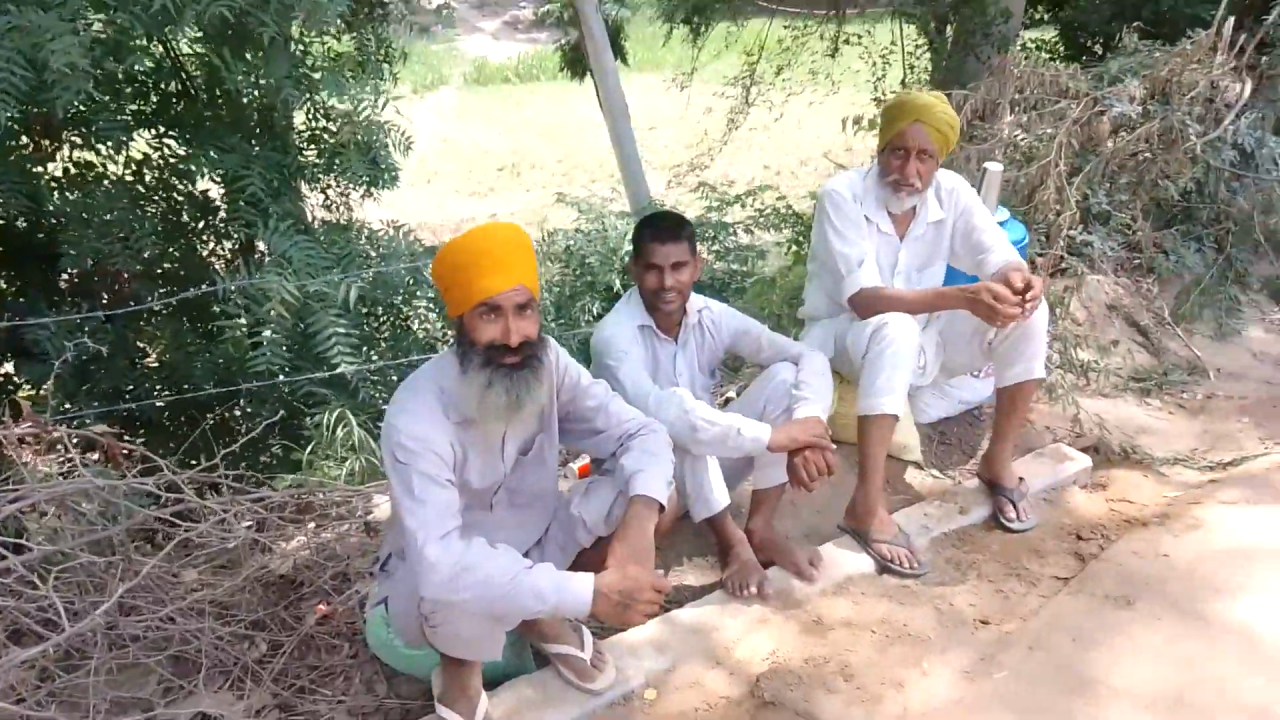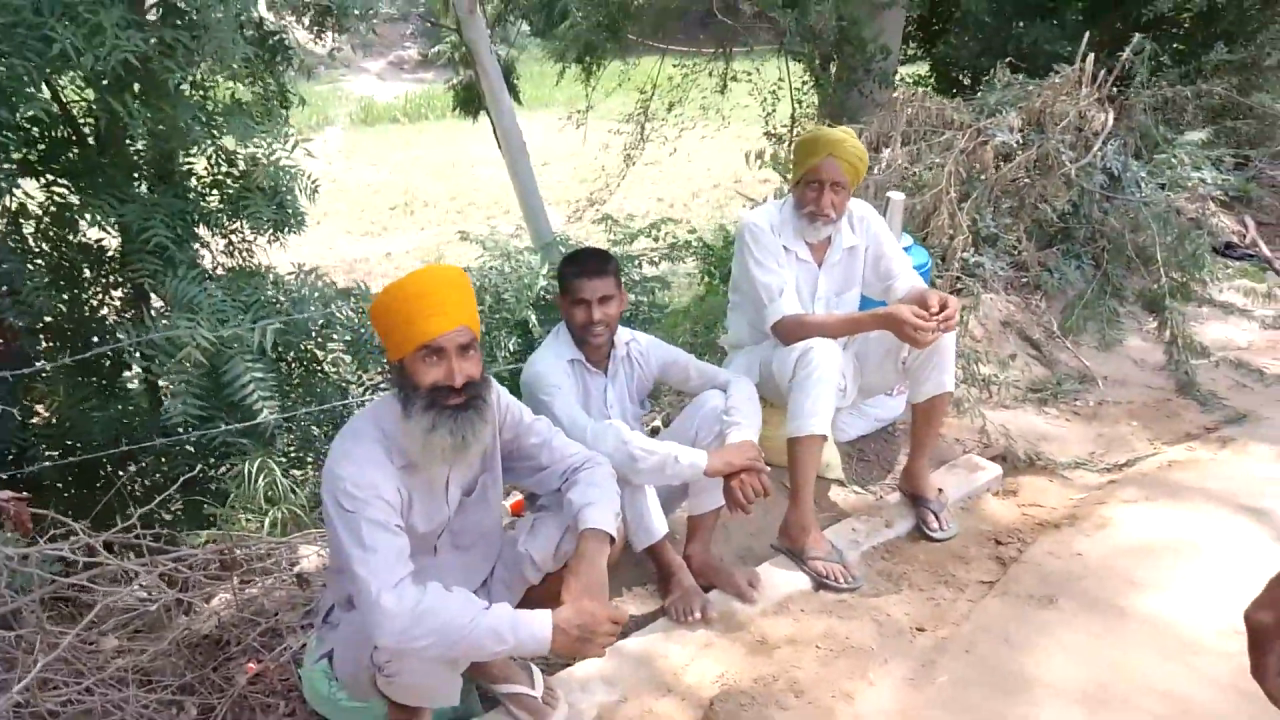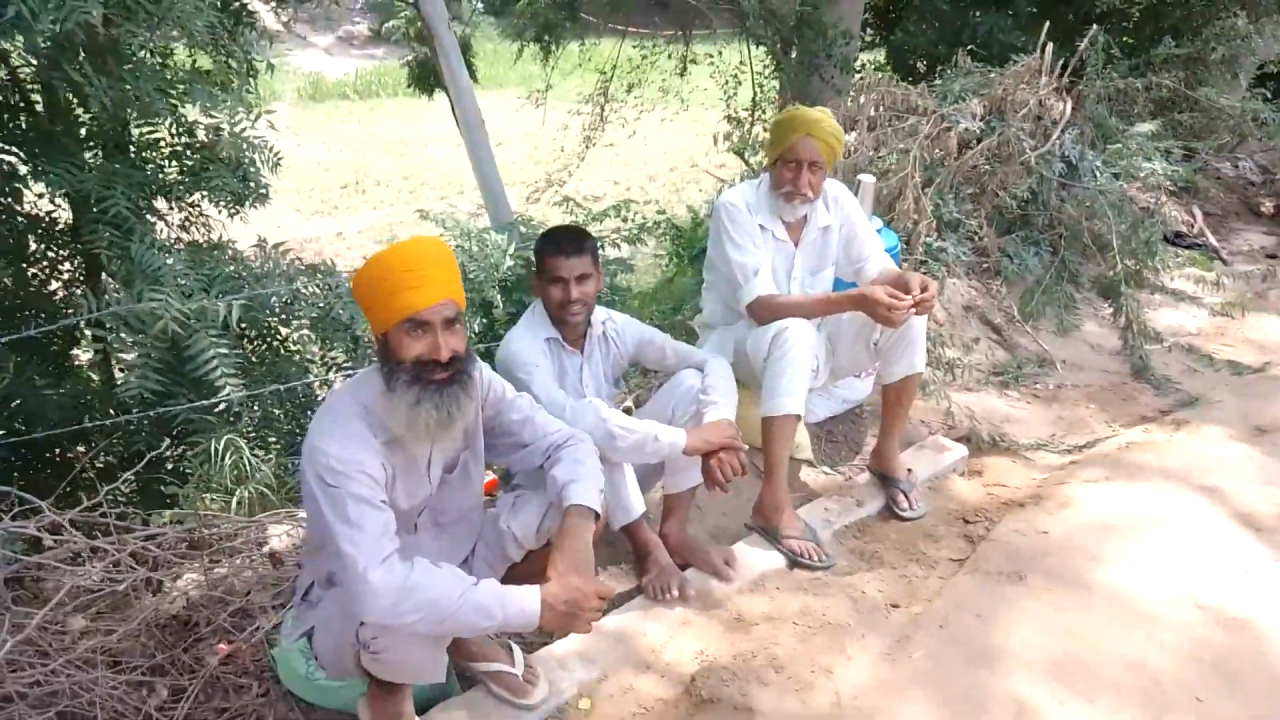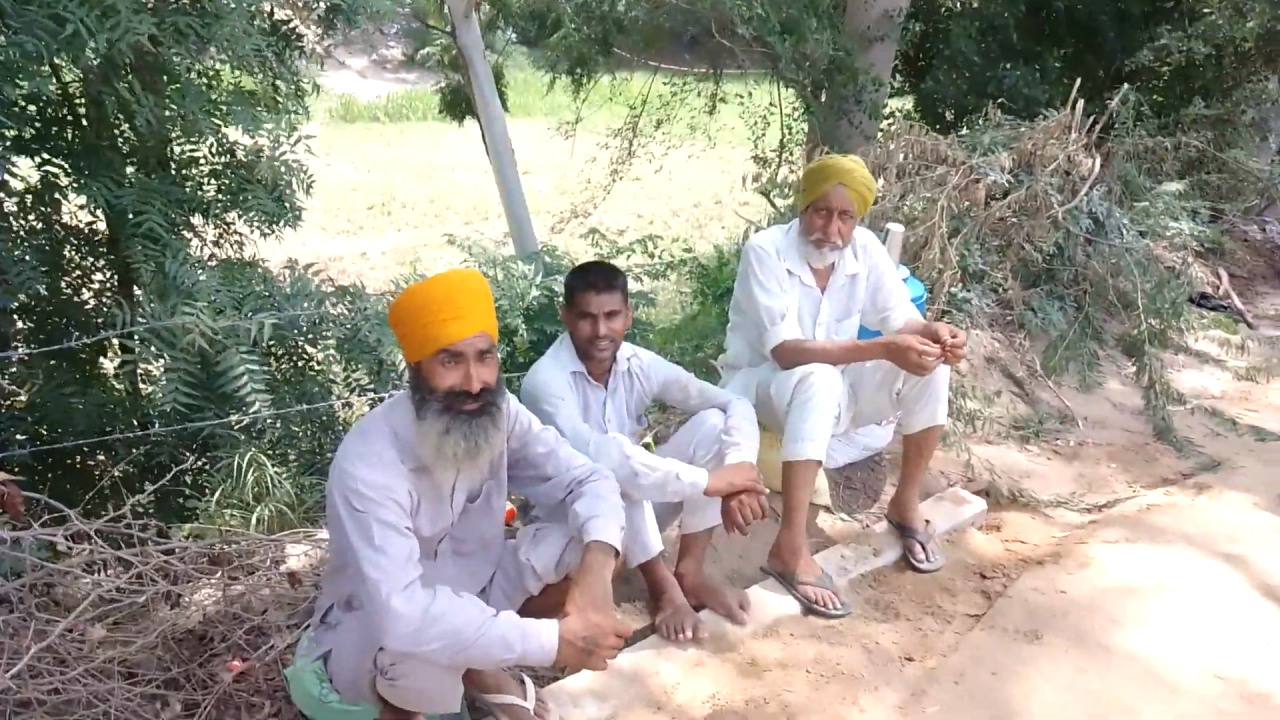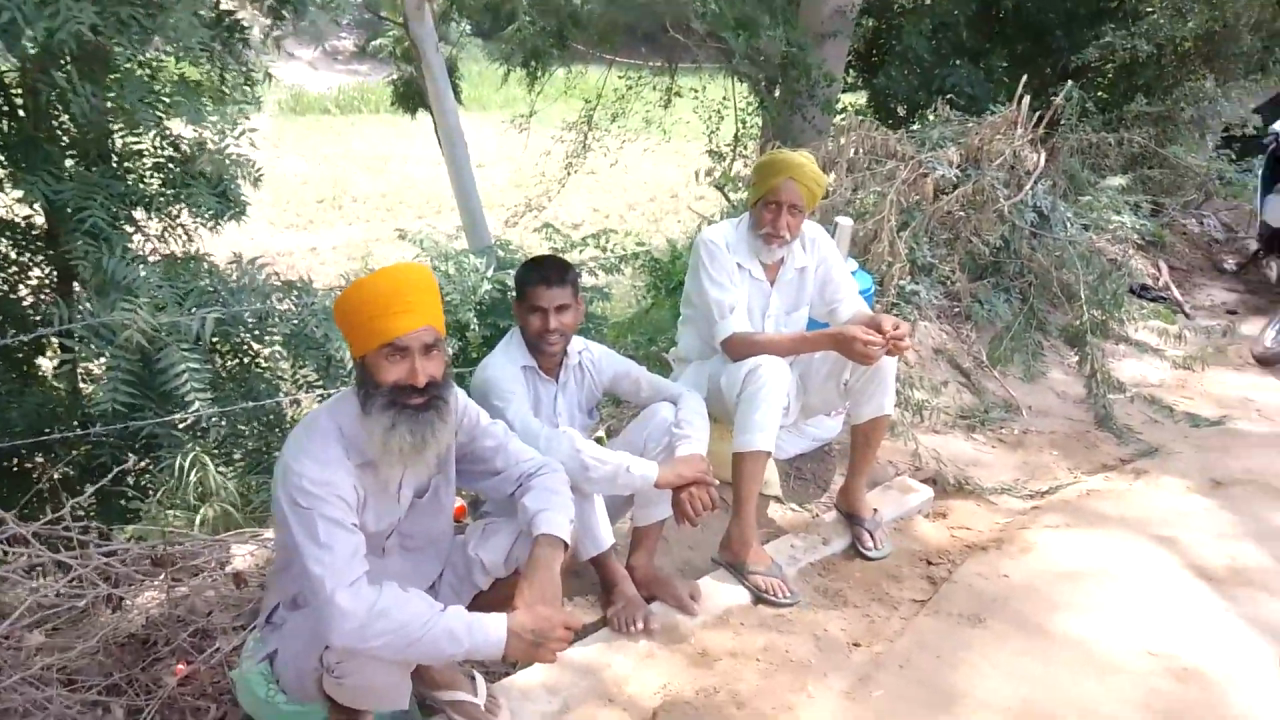
dt=0.4s
person 1, frame 1
left shoulder: (546, 361)
right shoulder: (418, 414)
left elbow: (643, 433)
right elbow: (440, 566)
left wrist: (640, 520)
right wrist: (589, 593)
left hip: (531, 546)
right hip: (430, 583)
left knee: (653, 495)
right knee: (464, 597)
left ankle: (542, 615)
right ankle: (460, 662)
person 1, frame 2
left shoulder: (487, 402)
right shoulder: (359, 460)
left elbow: (585, 467)
right elbow: (393, 614)
left wrist: (592, 552)
right wrist: (547, 630)
left hip: (475, 588)
right hip: (374, 629)
left knee: (589, 523)
right knee: (416, 640)
left ankle: (487, 656)
person 1, frame 3
left shoulder: (469, 380)
right shoulder: (342, 436)
left elbow: (567, 445)
right elbow: (380, 589)
left wrist: (577, 529)
right wrist: (536, 605)
left hip: (454, 564)
right hip: (354, 606)
left knee: (567, 502)
right knee: (406, 619)
left ankle: (465, 636)
person 1, frame 4
left shoulder: (497, 413)
right shoulder: (369, 461)
left elbow: (590, 480)
right elbow: (401, 616)
left wrist: (596, 564)
right wrist: (554, 641)
left hip: (470, 594)
right hip: (370, 631)
left knee: (589, 539)
right knee: (420, 643)
left ankle: (478, 667)
person 1, frame 5
left shoulder: (445, 408)
right shoulder: (315, 458)
left elbow: (540, 474)
right elbow: (348, 614)
left wrist: (545, 559)
right wrist: (502, 634)
left hip: (420, 593)
right hip: (319, 629)
left knee: (541, 536)
right knee: (367, 643)
left ankle: (429, 665)
person 2, frame 1
left shoulder: (952, 192)
right shoulder: (842, 195)
left elbow: (999, 260)
right elbow: (864, 300)
left wrist: (1018, 277)
right wrist: (963, 298)
left hip: (918, 337)
right hip: (843, 336)
left knee: (1026, 311)
right knee: (895, 328)
left ankle: (997, 461)
right ankle: (867, 506)
person 2, frame 2
left shoulder: (862, 219)
right shoulder: (760, 227)
left elbow: (905, 287)
right elbow: (786, 327)
left wrist: (929, 299)
right wrist: (882, 320)
left hip: (837, 360)
right hip: (765, 362)
left knee: (934, 332)
right knee: (819, 354)
left ankle: (917, 473)
right ankle: (799, 524)
person 2, frame 3
left shoulder: (836, 199)
right shoulder: (736, 206)
left elbow: (876, 270)
right elbow: (760, 307)
left wrist: (905, 280)
right wrist: (855, 301)
left hip: (808, 342)
right hip: (737, 341)
left knee: (906, 312)
right knee: (793, 335)
left ankle: (886, 453)
right ankle: (773, 503)
person 2, frame 4
left shoulder: (866, 247)
right shoulder: (765, 250)
left elbow: (901, 320)
right elbow: (786, 351)
left wrist: (933, 332)
right wrist: (884, 349)
left hip: (830, 388)
right hip: (760, 384)
left knee: (929, 364)
right knee: (819, 380)
left ankle: (906, 503)
right ankle: (790, 548)
person 2, frame 5
left shoulder: (815, 241)
right shoulder: (716, 244)
left elbow: (849, 312)
right elbow: (736, 343)
left wrist: (879, 323)
right wrist: (830, 340)
left hip: (780, 379)
right hip: (711, 376)
left knee: (877, 355)
right knee: (768, 371)
left ankle: (854, 492)
right ankle: (741, 539)
person 3, frame 1
left shoulder: (712, 316)
right shoulder: (614, 335)
left elbow: (810, 359)
right elbow: (657, 411)
left wrist: (806, 428)
right wrist: (769, 436)
left hip: (711, 461)
left knee: (785, 376)
right knee: (679, 425)
left ankle: (761, 530)
right ankle: (731, 541)
person 3, frame 2
left shoulder: (639, 348)
right shoulder: (544, 371)
left elbow: (737, 384)
right elbow: (592, 443)
left wrist: (739, 452)
right wrist: (705, 461)
left hip: (642, 491)
left knee: (714, 402)
right knee: (615, 456)
left ankle: (698, 554)
right ankle: (670, 568)
person 3, frame 3
left shoulder: (614, 327)
right shoulder: (520, 350)
left elbow: (712, 364)
right elbow: (571, 422)
left wrist: (718, 430)
right wrist: (684, 439)
left hip: (618, 468)
left knee: (691, 383)
right knee: (593, 434)
left ankle: (674, 533)
right ankle: (646, 547)
person 3, frame 4
left shoulder: (639, 364)
right shoulder: (546, 381)
left elbow: (735, 405)
right elbow: (594, 455)
left wrist: (737, 472)
right wrist: (705, 480)
left hip: (635, 507)
left knee: (712, 423)
right knee: (613, 468)
left ankle: (690, 573)
right ankle: (662, 586)
person 3, frame 5
left shoulder: (591, 357)
right shoulder: (496, 375)
left elbow: (686, 398)
right elbow: (544, 449)
left wrist: (689, 464)
right wrist: (657, 473)
left hip: (589, 501)
left knee: (664, 415)
right knee: (564, 461)
left ankle: (641, 566)
right ankle: (613, 579)
